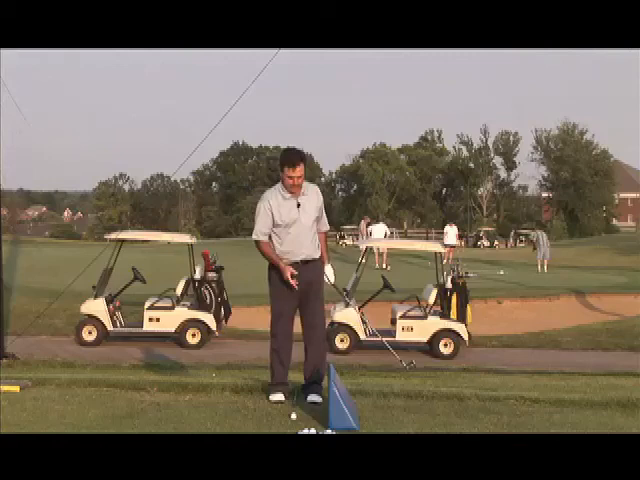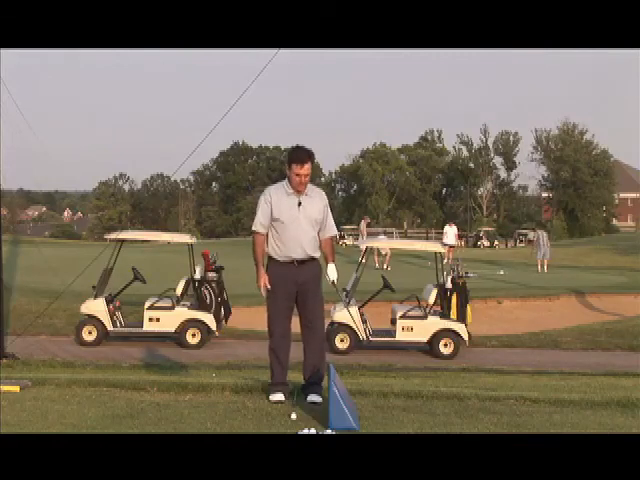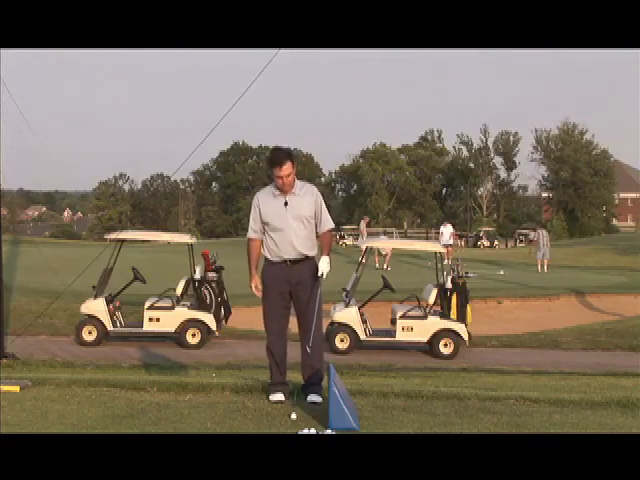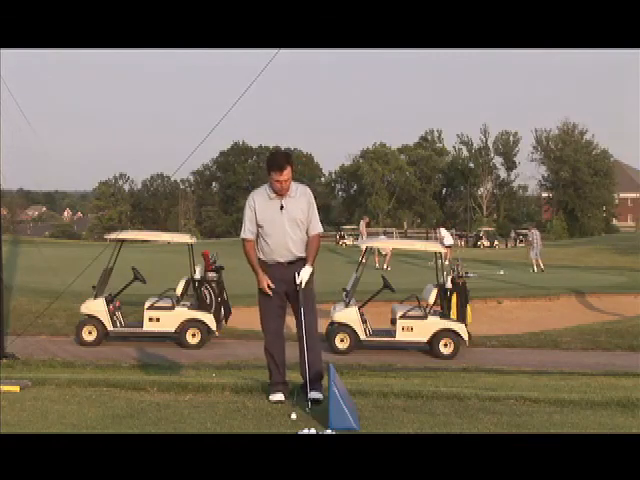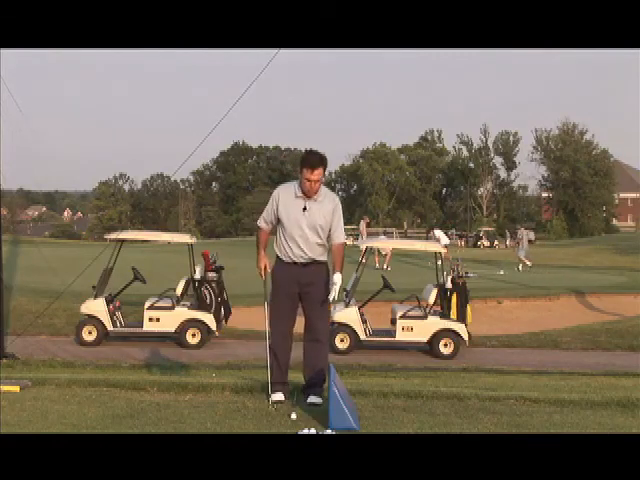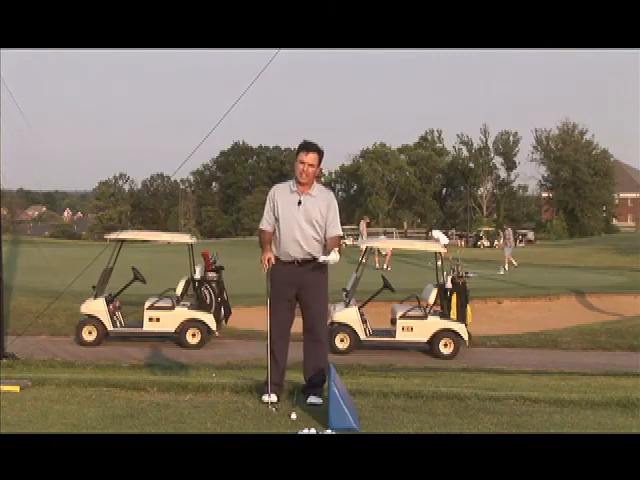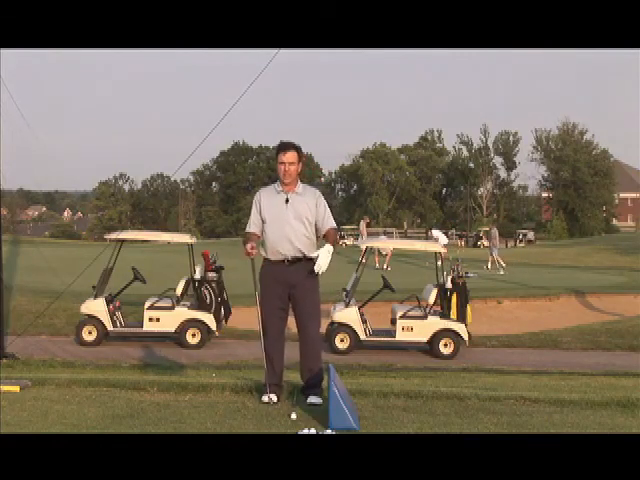
dt=0.7s
person 1, frame 1
left shoulder: (315, 193)
right shoulder: (269, 199)
right elbow: (261, 238)
left wrist: (326, 262)
right wrist: (281, 265)
left hip: (312, 268)
right hip: (283, 271)
left knee: (315, 327)
right knee: (281, 329)
left ankle: (313, 385)
right ankle: (278, 385)
person 1, frame 2
left shoulder: (320, 197)
right shoulder: (271, 194)
left elbow: (326, 234)
right elbow: (259, 233)
left wrist: (331, 263)
right wrist: (260, 269)
left hip: (310, 268)
right hip: (279, 268)
left knee: (314, 328)
right knee: (278, 329)
left ankle: (313, 385)
right ankle: (278, 384)
person 1, frame 3
left shoulder: (311, 193)
right shoulder: (261, 198)
left elbow: (325, 229)
right elbow: (255, 238)
left wrist: (325, 257)
right wrist: (253, 272)
left hip: (306, 268)
right hip: (274, 270)
left knee: (311, 327)
right knee: (275, 330)
left ankle: (313, 385)
right ankle: (278, 384)
person 1, frame 4
left shoulder: (305, 194)
right shoulder: (255, 199)
left elbow: (314, 233)
right elbow: (248, 239)
left wrist: (309, 266)
right wrist: (259, 273)
left hip: (299, 269)
right hip: (270, 271)
left knee: (309, 327)
right knee: (272, 331)
left ankle: (313, 384)
right ankle: (277, 385)
person 1, frame 5
left shoulder: (332, 202)
right shoulder: (281, 193)
left elbow: (337, 241)
right elbow: (265, 225)
left wrist: (337, 273)
right wrist: (261, 253)
left hip: (316, 271)
right hip: (285, 269)
left knee: (318, 331)
right knee: (280, 329)
left ankle: (314, 388)
right ankle: (278, 386)
person 1, frame 6
left shoulder: (327, 197)
right shoulder: (277, 192)
left elbow: (333, 234)
right elbow: (266, 227)
left wrist: (334, 251)
right wrist: (266, 249)
left hip: (314, 270)
right hip: (282, 269)
left knee: (317, 331)
right knee: (278, 329)
left ankle: (314, 388)
right ankle: (274, 386)
person 1, frame 7
left shoulder: (313, 196)
right shoulder: (263, 196)
left elbow: (329, 228)
right elbow: (253, 231)
left wrist: (328, 246)
right wrist: (250, 243)
left hip: (305, 269)
right hip: (272, 269)
left knee: (310, 329)
right knee: (272, 330)
left ankle: (312, 388)
right ankle: (272, 386)
